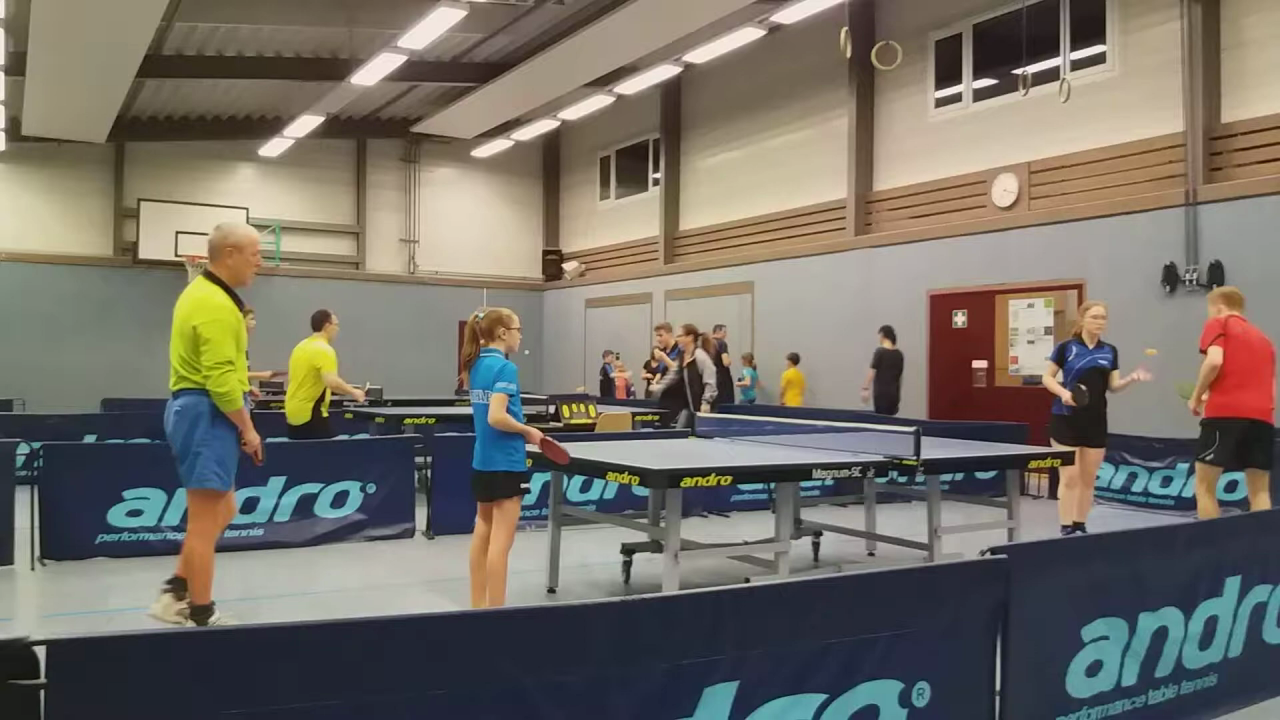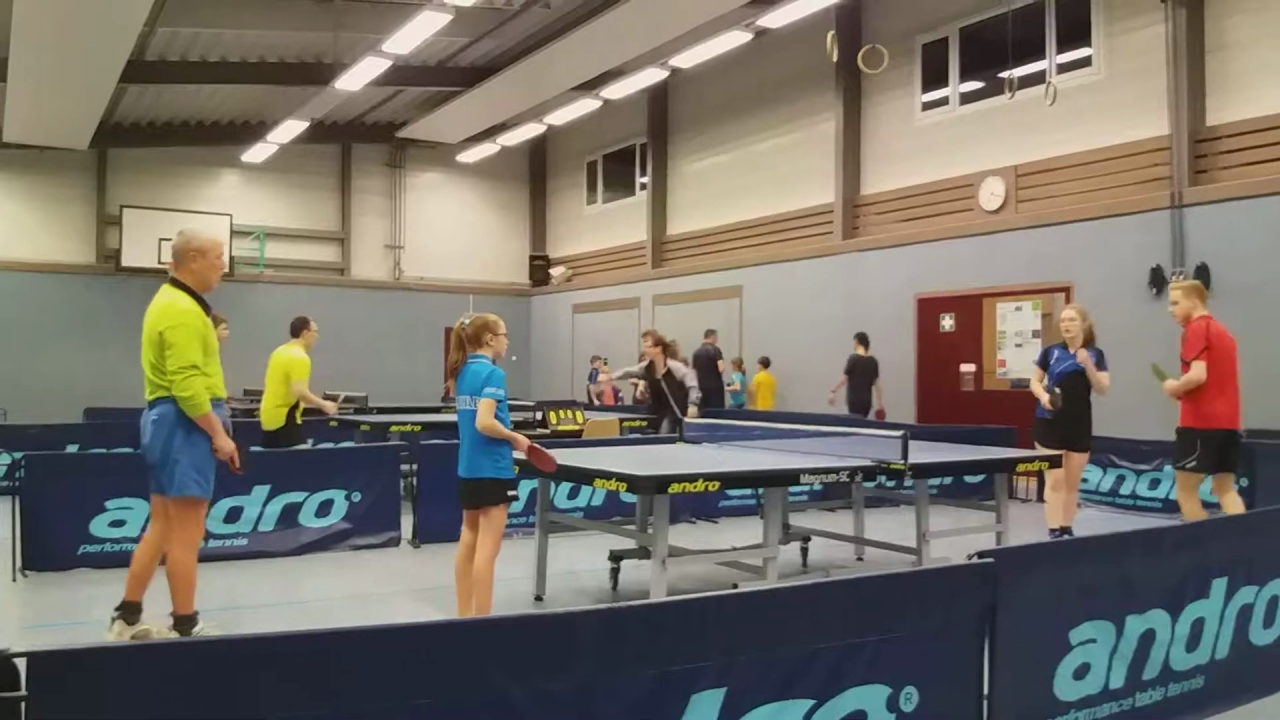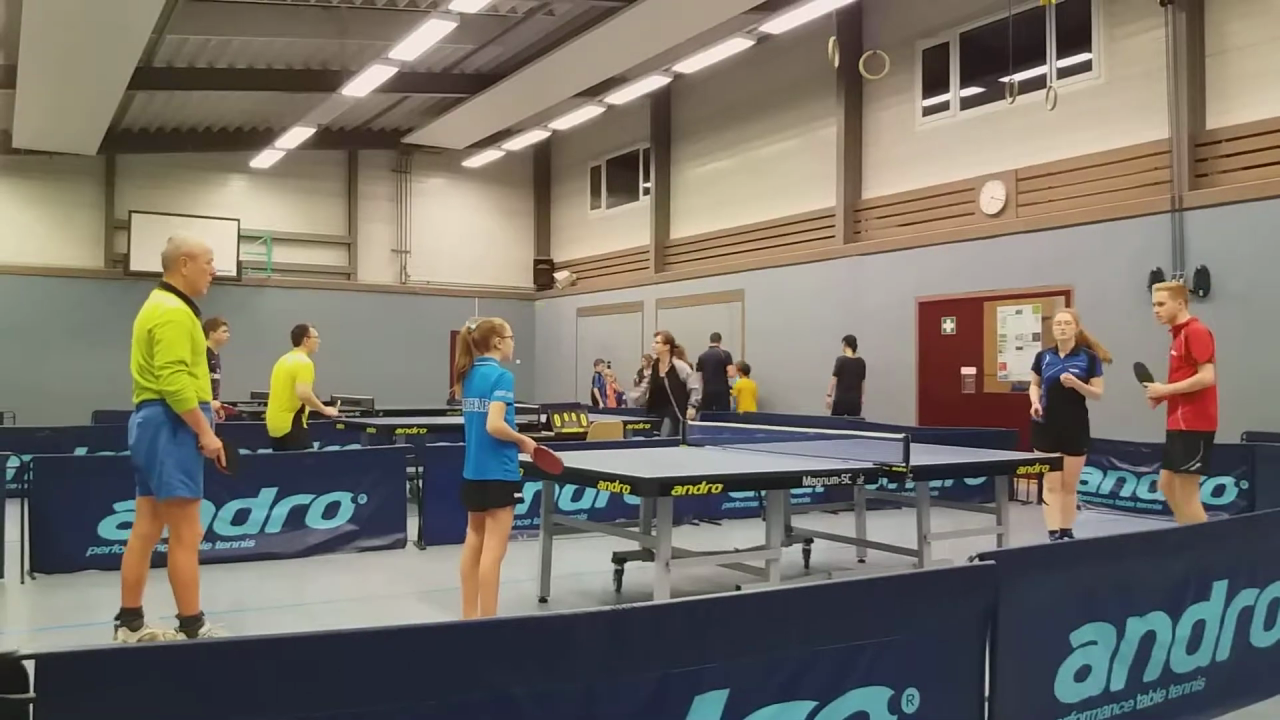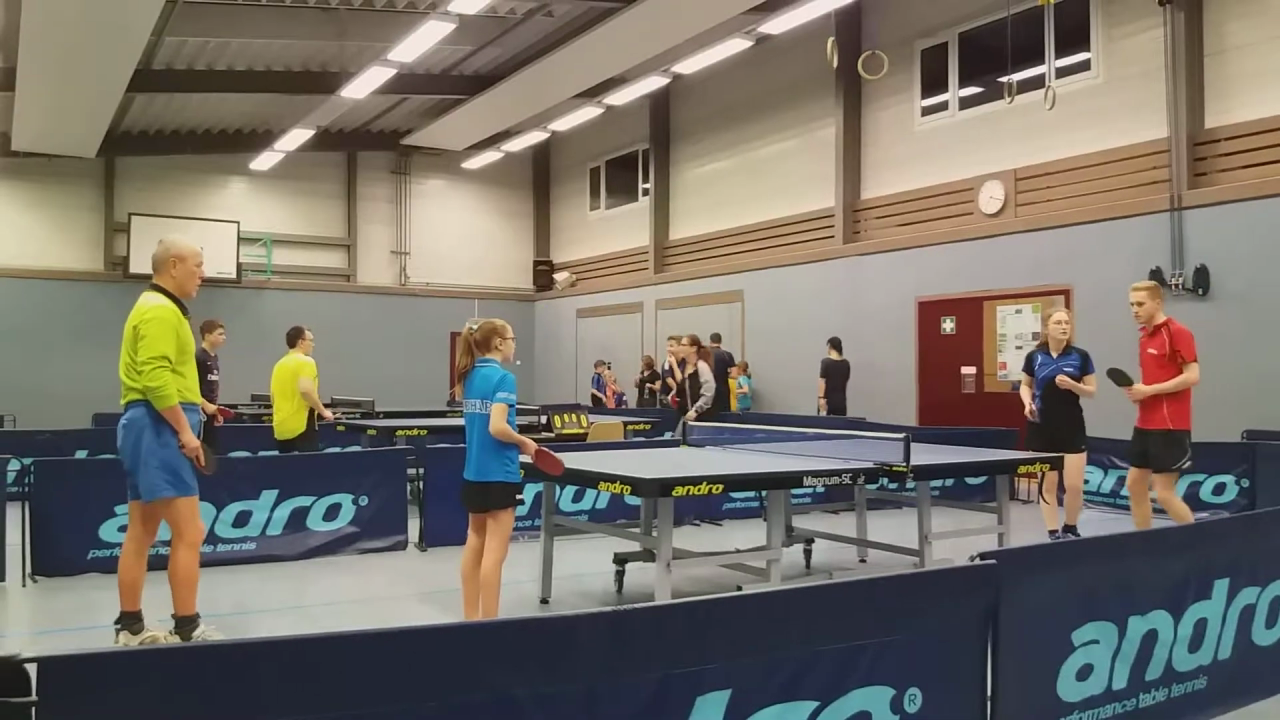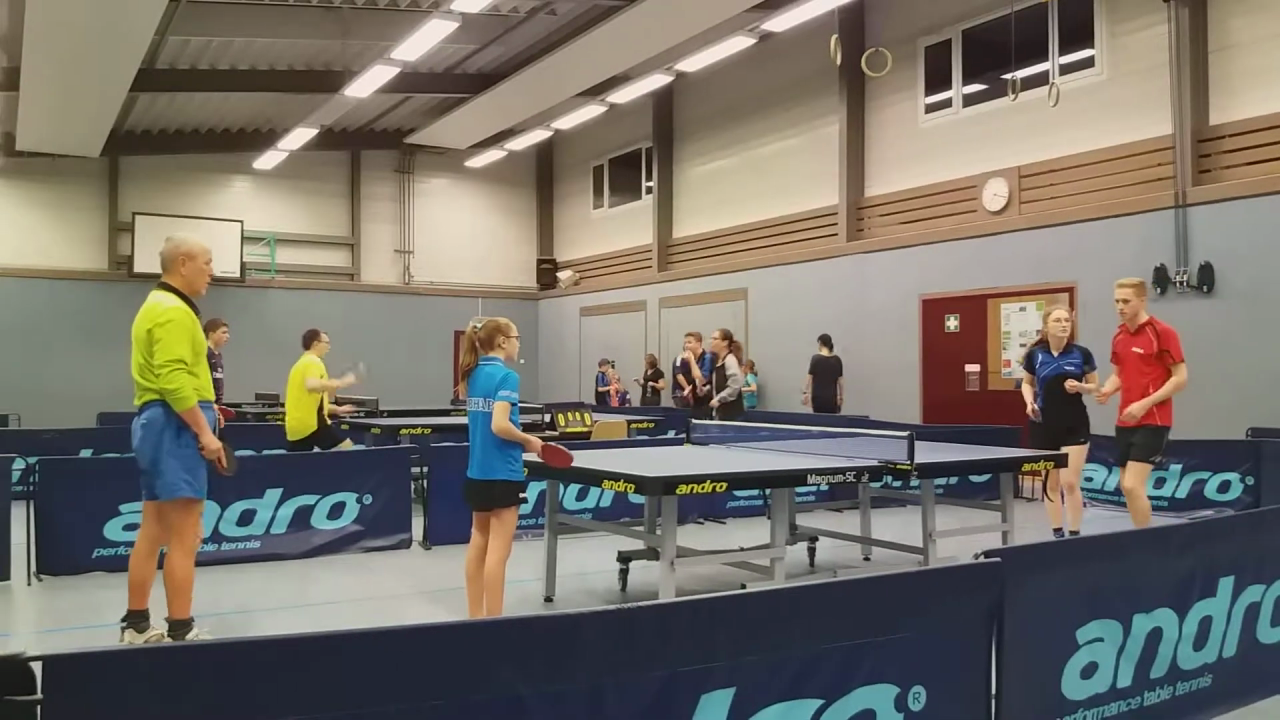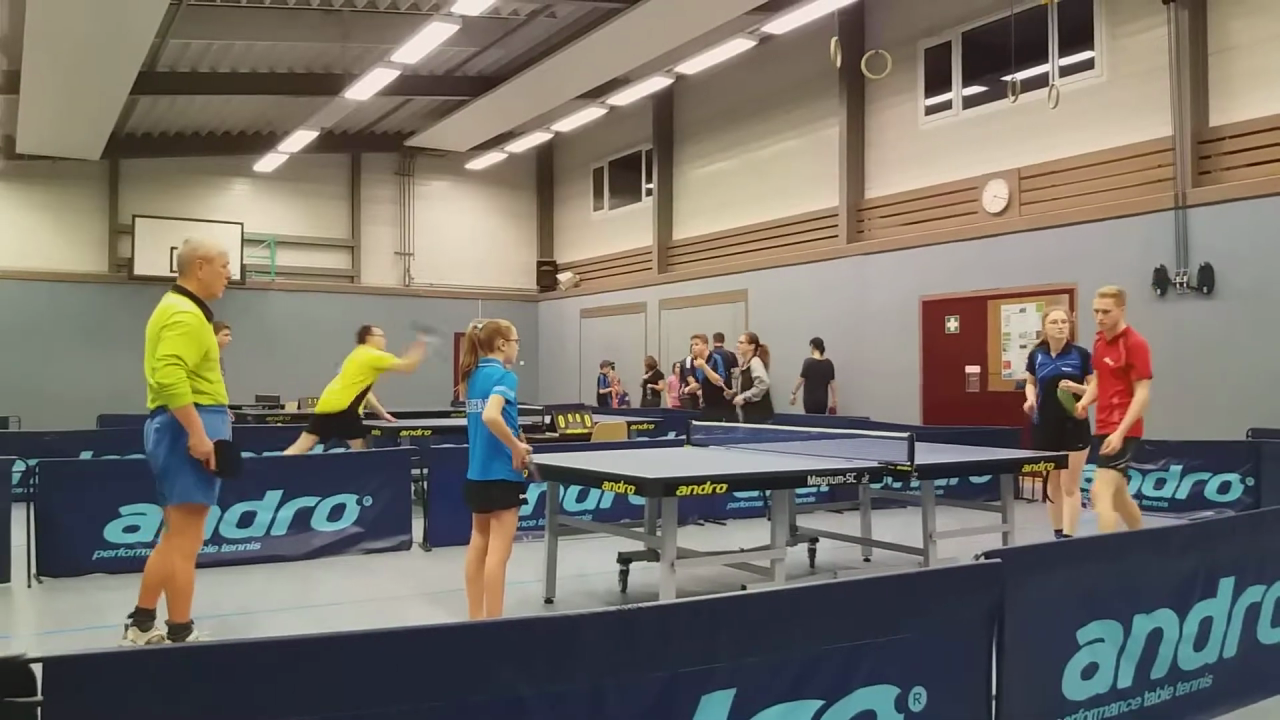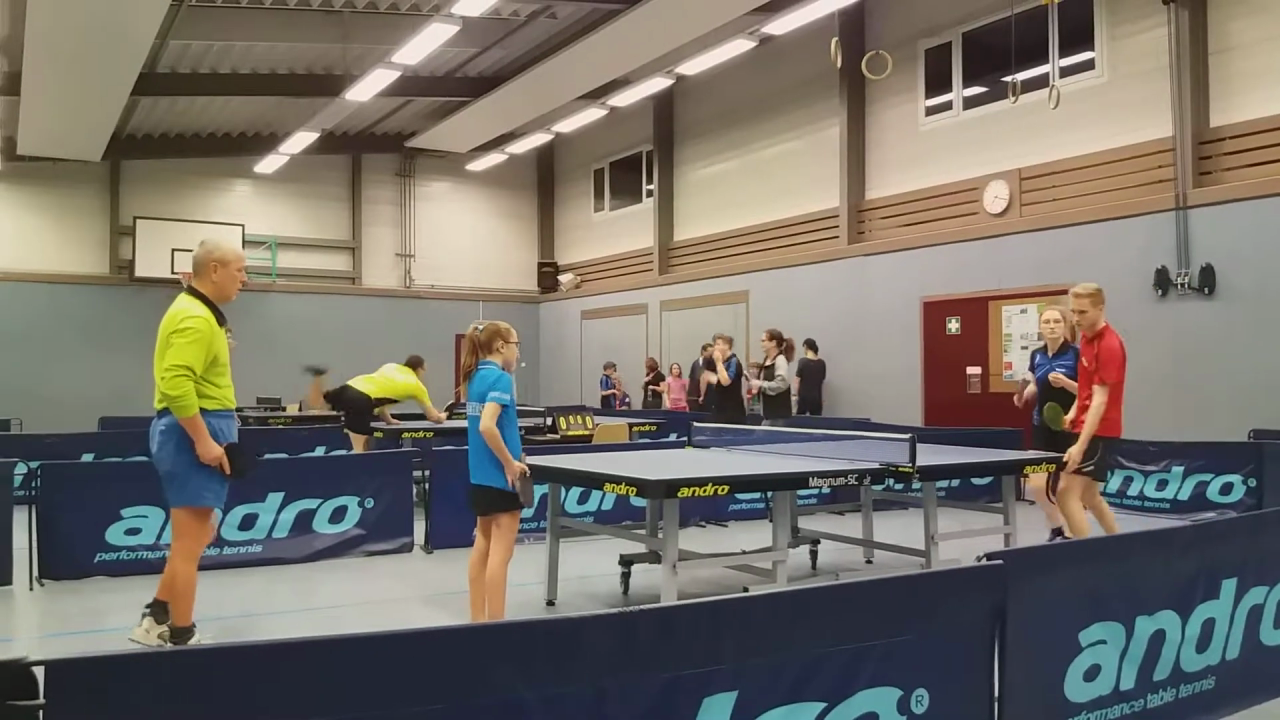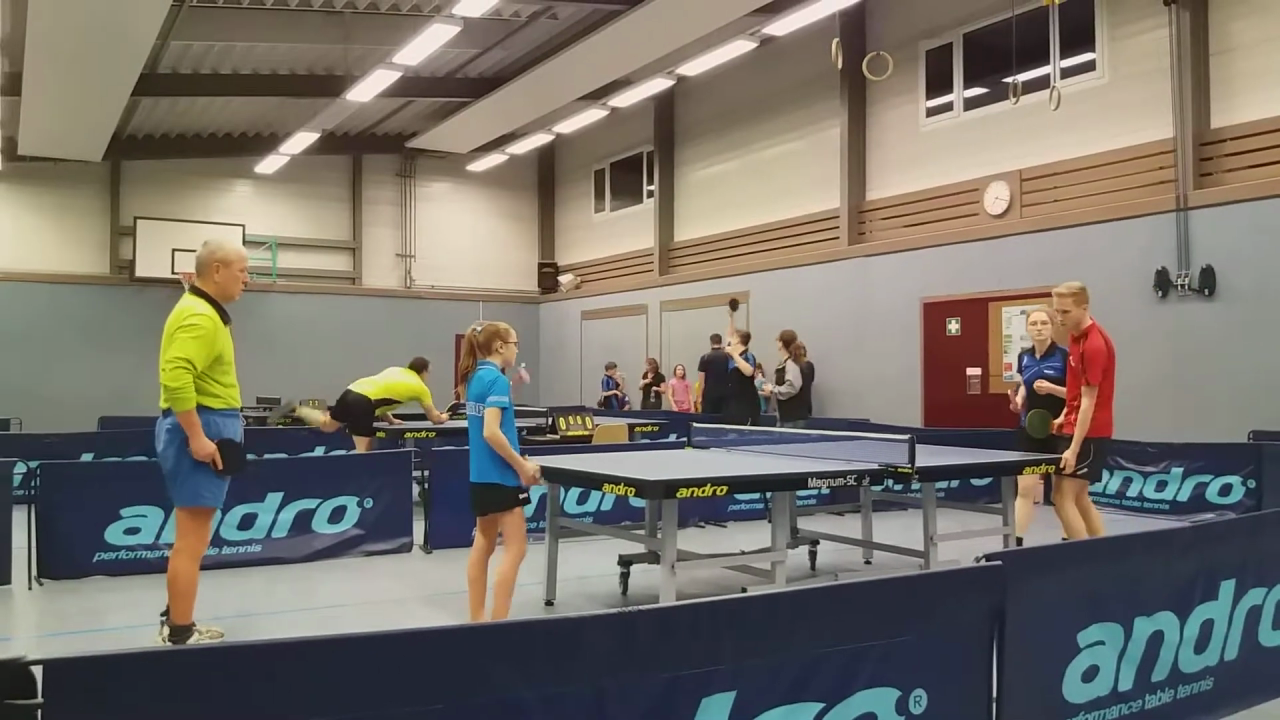
dt=0.3s
person 1, frame 1
left shoulder: (199, 291)
right shoulder: (216, 307)
right elbow: (220, 380)
right wrist: (247, 428)
left hip: (194, 408)
right hip: (208, 414)
left knee: (218, 512)
right knee: (207, 520)
left ankle: (176, 592)
right ankle: (202, 616)
person 1, frame 2
left shoulder: (170, 300)
right shoulder: (182, 311)
right elbow: (187, 384)
left wrist: (215, 424)
right wrist: (218, 434)
left hip: (167, 420)
right hip: (185, 424)
left knee: (161, 528)
right knee: (186, 532)
left ankle: (126, 618)
right ankle: (185, 626)
person 1, frame 3
left shoulder: (161, 305)
right shoulder: (173, 311)
right elbow: (174, 383)
left wrist: (201, 423)
right wrist: (205, 432)
left hip: (156, 424)
right hip: (172, 426)
left knee: (146, 530)
right knee: (186, 535)
left ankle: (129, 624)
right ankle: (192, 628)
person 1, frame 4
left shoulder: (155, 307)
right shoulder: (160, 309)
right elbow: (155, 378)
left wrist: (192, 413)
right wrist: (184, 431)
left hip: (150, 427)
right hip: (159, 428)
left knee: (140, 534)
right knee: (189, 534)
left ankle: (130, 627)
right ankle: (187, 629)
person 1, frame 5
left shoulder: (159, 305)
right shoulder: (174, 311)
right elbow: (174, 381)
right wrist: (205, 433)
left hip: (159, 424)
right hip: (177, 426)
left knee: (153, 534)
right knee: (185, 538)
left ankle: (135, 626)
right ankle: (180, 632)
person 1, frame 6
left shoulder: (177, 307)
right shoulder: (185, 315)
right elbow: (169, 376)
right wrist: (198, 434)
left hip: (181, 429)
right hip: (188, 430)
left knee: (174, 538)
right knee: (186, 543)
left ankle: (140, 625)
right ankle: (180, 635)
person 1, frame 7
left shoulder: (196, 311)
right shoulder: (195, 319)
right elbow: (176, 385)
right wrist: (203, 441)
left hip: (196, 432)
right hip: (194, 434)
left knee: (196, 536)
right knee: (189, 543)
left ankle: (157, 617)
right ankle: (180, 638)
person 1, frame 8
left shoulder: (203, 311)
right shoulder: (199, 317)
right elbow: (175, 378)
right wrist: (197, 437)
left hip: (204, 429)
right hip: (200, 430)
left knee: (190, 539)
right knee: (192, 542)
left ankle: (174, 622)
right ankle: (180, 637)
person 2, frame 1
left shoulder: (477, 366)
right shoulder: (505, 368)
right elbow: (497, 417)
left wrist: (520, 429)
right wrist: (529, 431)
left hip: (483, 462)
right hip: (506, 463)
left knee: (483, 533)
right knee: (500, 541)
left ankle: (478, 605)
right ankle: (495, 610)
person 2, frame 2
left shoulder: (463, 372)
right shoulder: (493, 373)
right elbow: (484, 422)
left wrist: (506, 436)
right wrist: (515, 438)
left hip: (468, 469)
right hip: (493, 470)
left knee: (468, 542)
right knee: (487, 549)
left ankle: (465, 613)
right ankle: (481, 617)
person 2, frame 3
left shoulder: (469, 376)
right shoulder: (501, 376)
right elbow: (495, 425)
left wrist: (513, 440)
right wrist: (522, 440)
left hip: (473, 471)
right hip: (498, 472)
left knee: (473, 544)
right knee: (493, 550)
left ankle: (470, 615)
right ankle: (487, 619)
person 2, frame 4
left shoulder: (470, 377)
right shoulder: (503, 378)
right elbow: (497, 427)
left wrist: (515, 442)
right wrist: (523, 442)
left hip: (473, 473)
right hip: (499, 474)
left knee: (474, 545)
right knee: (494, 552)
left ankle: (471, 617)
right ankle: (489, 622)
person 2, frame 5
left shoulder: (473, 375)
right shoulder: (506, 376)
right elbow: (500, 425)
right wrist: (529, 440)
left hip: (477, 472)
right hip: (503, 473)
left knee: (479, 544)
right knee: (498, 550)
left ankle: (476, 616)
right ankle: (493, 620)
person 2, frame 6
left shoulder: (473, 376)
right shoulder: (504, 376)
right elbow: (491, 416)
right wrist: (516, 447)
left hip: (477, 473)
right hip: (502, 473)
left knee: (478, 545)
right knee: (498, 551)
left ankle: (476, 617)
right ankle: (493, 622)
person 2, frame 7
left shoulder: (475, 377)
right shoulder: (499, 378)
right elbow: (487, 426)
right wrist: (511, 464)
left hip: (480, 476)
right hip: (501, 476)
left knee: (483, 548)
right knee: (500, 554)
left ankle: (478, 620)
right ankle: (494, 624)
person 2, frame 8
left shoulder: (475, 377)
right shoulder: (496, 379)
right elbow: (491, 432)
left wrist: (514, 382)
right wrist: (522, 465)
left hip: (480, 475)
right hip: (501, 476)
left knee: (483, 546)
right knee: (515, 551)
left ankle: (477, 619)
right ankle: (498, 623)
person 3, frame 1
left shoulder: (1217, 324)
right shoulder: (1263, 338)
left elbow: (1214, 360)
left wrist: (1197, 396)
left hip: (1225, 413)
right hip: (1262, 416)
left knee: (1204, 484)
right knee: (1259, 490)
person 3, frame 2
left shoulder: (1196, 329)
right shoulder: (1223, 333)
left elbow: (1197, 375)
left wrist: (1174, 388)
right wrist: (1185, 391)
left hip: (1200, 421)
right hip: (1228, 421)
left knee: (1186, 490)
right knee: (1226, 490)
person 3, frame 3
left shoulder: (1196, 332)
right shoulder: (1180, 334)
left elbow: (1206, 377)
left wrist: (1167, 390)
right wrist: (1163, 394)
left hip: (1192, 425)
right hip: (1180, 424)
left knee: (1184, 493)
right knee: (1167, 486)
person 3, frame 4
left shoulder: (1178, 333)
right shoulder: (1145, 337)
left elbow: (1192, 376)
left wrist: (1150, 390)
right wrist: (1139, 391)
left hip: (1170, 426)
right hip: (1145, 424)
left knee: (1165, 494)
right knee: (1135, 487)
person 3, frame 5
left shoulder: (1163, 333)
right shoulder: (1119, 336)
left elbow: (1180, 377)
left wrist: (1146, 404)
right wrist: (1107, 390)
left hip: (1151, 421)
right hip: (1126, 422)
left knee: (1132, 485)
right knee: (1129, 486)
person 3, frame 6
left shoulder: (1135, 344)
right shoulder: (1099, 341)
left elbow: (1142, 394)
left wrist: (1120, 433)
left hip: (1120, 433)
right hip: (1104, 429)
left knee: (1100, 494)
right knee: (1118, 493)
person 3, frame 7
left shoulder: (1109, 345)
right shoulder: (1087, 337)
left elbow: (1100, 400)
left wrist: (1080, 445)
right wrist: (1073, 412)
left hip: (1097, 432)
right hip: (1086, 427)
left knee: (1067, 496)
right knee: (1089, 495)
person 3, frame 8
left shoulder: (1094, 345)
right shoulder: (1077, 335)
left elbow: (1088, 402)
left wrist: (1074, 449)
right wrist: (1064, 416)
left hip: (1088, 433)
right hip: (1076, 427)
left knee: (1063, 498)
right knee: (1079, 498)
person 4, frame 1
left shoulder: (1109, 351)
right shoulder: (1066, 348)
left elbow: (1112, 387)
right elbow: (1047, 378)
left wrist: (1132, 378)
right wrist: (1063, 393)
left hip: (1095, 420)
right hip: (1066, 419)
left knee: (1088, 479)
right knee: (1069, 477)
left ankle: (1080, 526)
right ankle: (1066, 528)
person 4, frame 2
left shoulder: (1095, 354)
right shoulder: (1050, 352)
left elbow: (1103, 389)
right elbow: (1035, 382)
left wrist: (1088, 367)
right wrist: (1043, 396)
left hip: (1079, 424)
right hip: (1050, 422)
left knee: (1072, 483)
right knee: (1054, 481)
left ankle: (1067, 530)
right ankle: (1054, 532)
person 4, frame 3
left shoulder: (1089, 358)
right shoulder: (1043, 357)
left elbow: (1098, 394)
right elbow: (1034, 385)
left wrist: (1076, 383)
right wrist: (1035, 402)
left hip: (1076, 428)
right hip: (1046, 427)
left knee: (1070, 485)
right knee: (1051, 483)
left ankle: (1067, 533)
right ankle: (1055, 534)
person 4, frame 4
left shoulder: (1080, 356)
right shoulder: (1034, 357)
left elbow: (1091, 391)
right elbow: (1025, 385)
left wrist: (1071, 384)
right wrist: (1028, 403)
left hip: (1071, 427)
right hip: (1041, 427)
left knee: (1074, 485)
right knee: (1048, 484)
left ankle: (1070, 528)
right ankle: (1053, 534)
person 4, frame 5
left shoulder: (1082, 354)
right shoulder: (1034, 354)
left elbow: (1094, 386)
right elbow: (1026, 383)
left wrist: (1079, 387)
right wrist: (1029, 401)
left hip: (1074, 425)
right hip: (1043, 425)
left knee: (1070, 482)
right knee: (1051, 483)
left ankle: (1074, 533)
right ankle: (1058, 533)
person 4, frame 6
left shoulder: (1081, 355)
right shoulder: (1036, 355)
left elbow: (1094, 389)
left wrist: (1076, 388)
right wrist: (1030, 400)
left hip: (1074, 427)
right hip: (1044, 426)
left knee: (1069, 486)
right knee: (1052, 485)
left ankle: (1068, 537)
right ankle: (1058, 533)
person 4, frame 7
left shoulder: (1077, 355)
right shoulder: (1036, 356)
left wrist: (1066, 382)
right wrist: (1024, 395)
left hip: (1070, 428)
right hip: (1042, 427)
right knee: (1037, 486)
left ankle: (1070, 538)
right ankle: (1056, 529)
person 4, frame 8
left shoulder: (1065, 356)
right shoulder: (1024, 357)
left wrist: (1051, 389)
right wrist: (1018, 400)
right hip: (1030, 429)
right knee: (1025, 489)
right ankle: (1017, 542)
